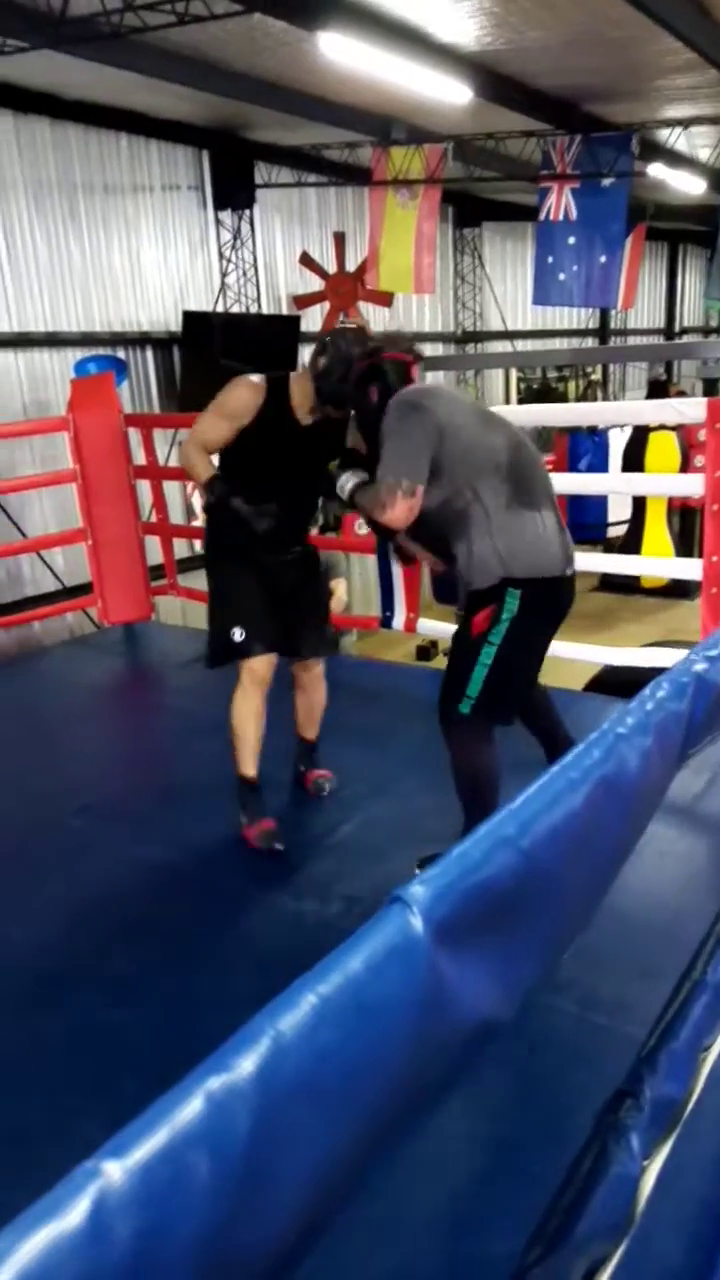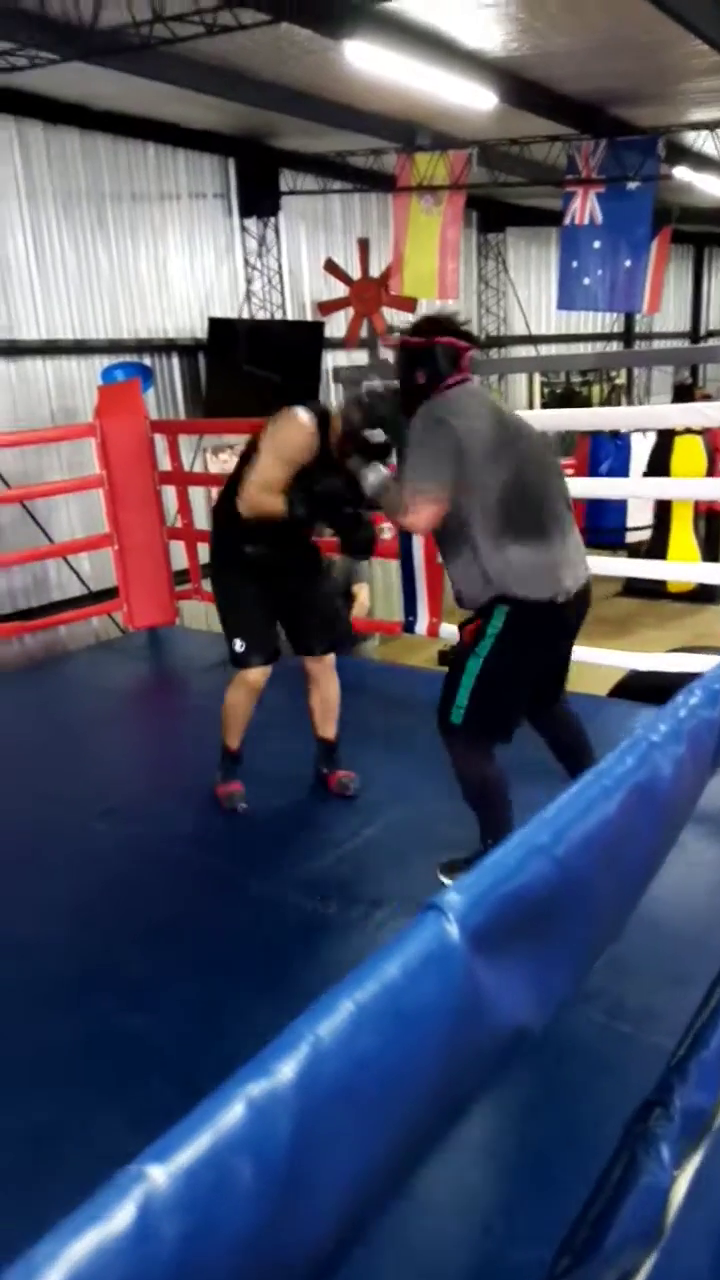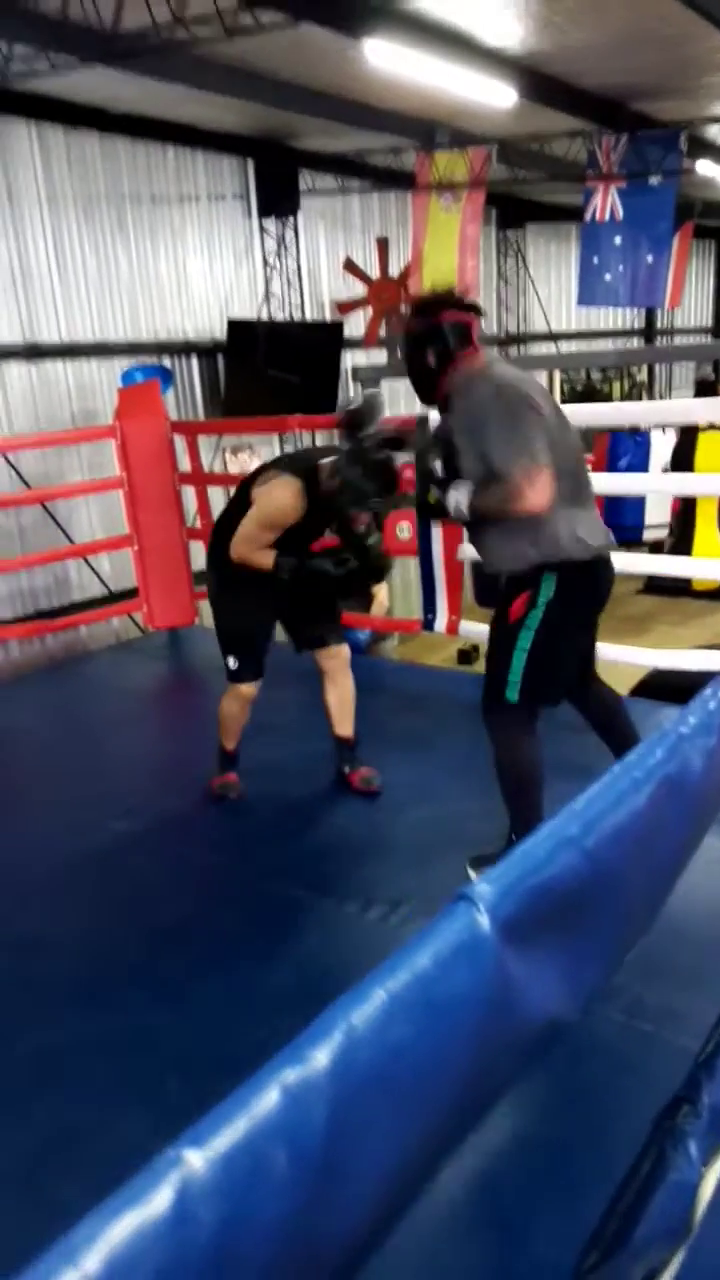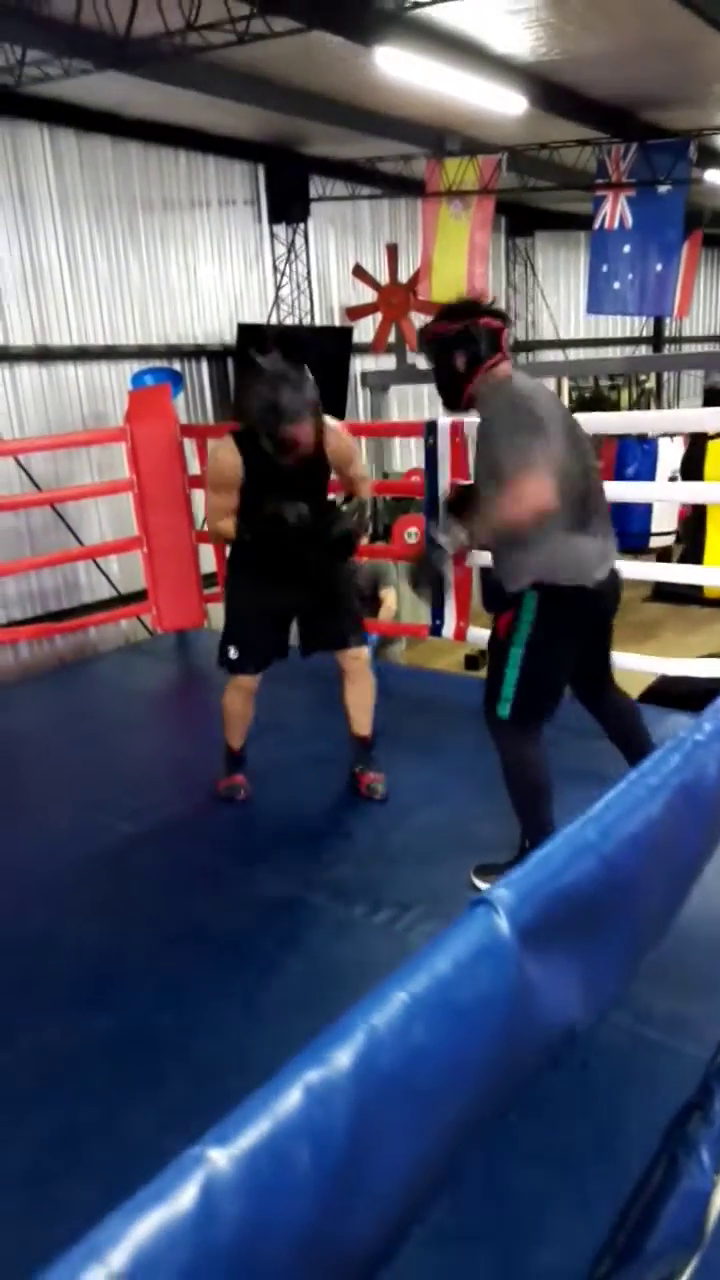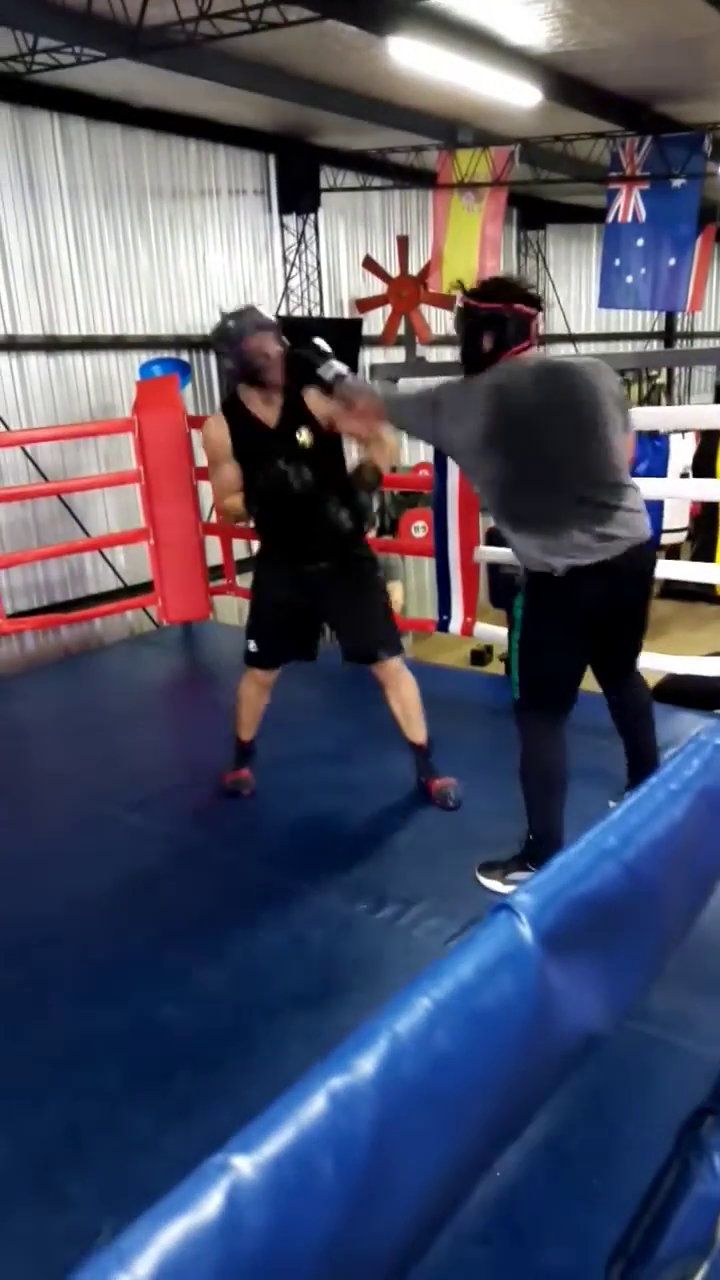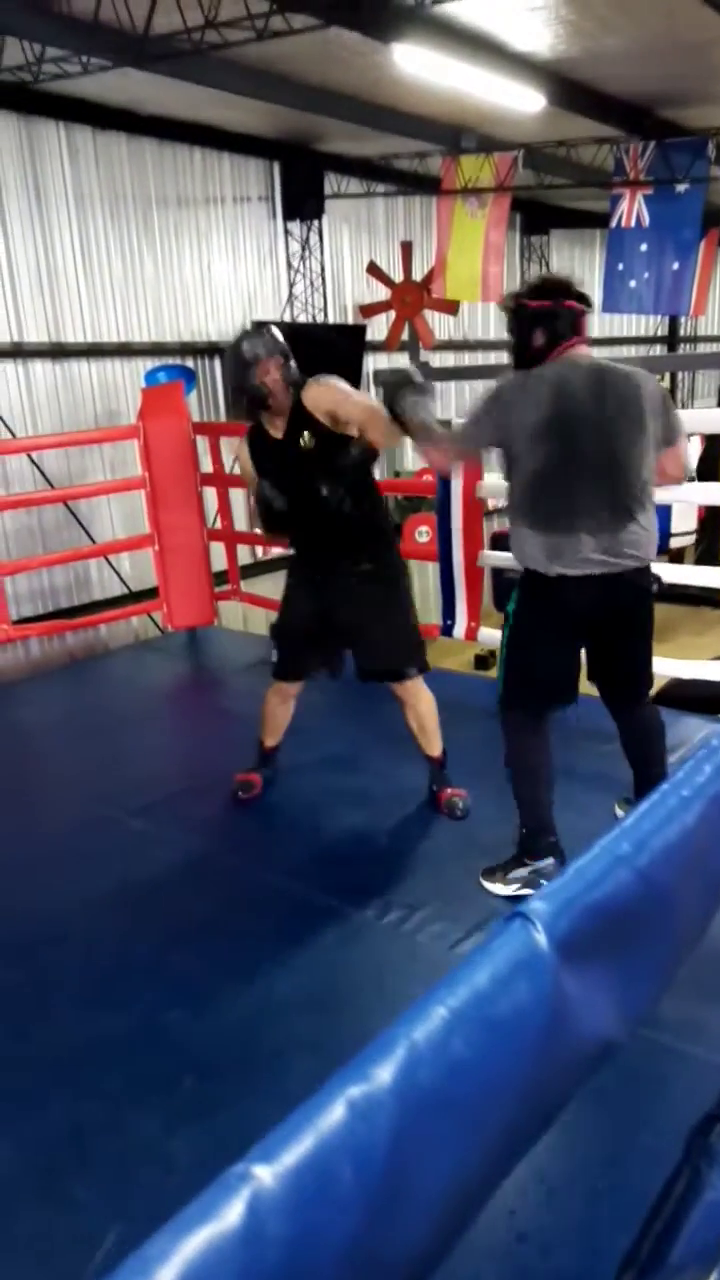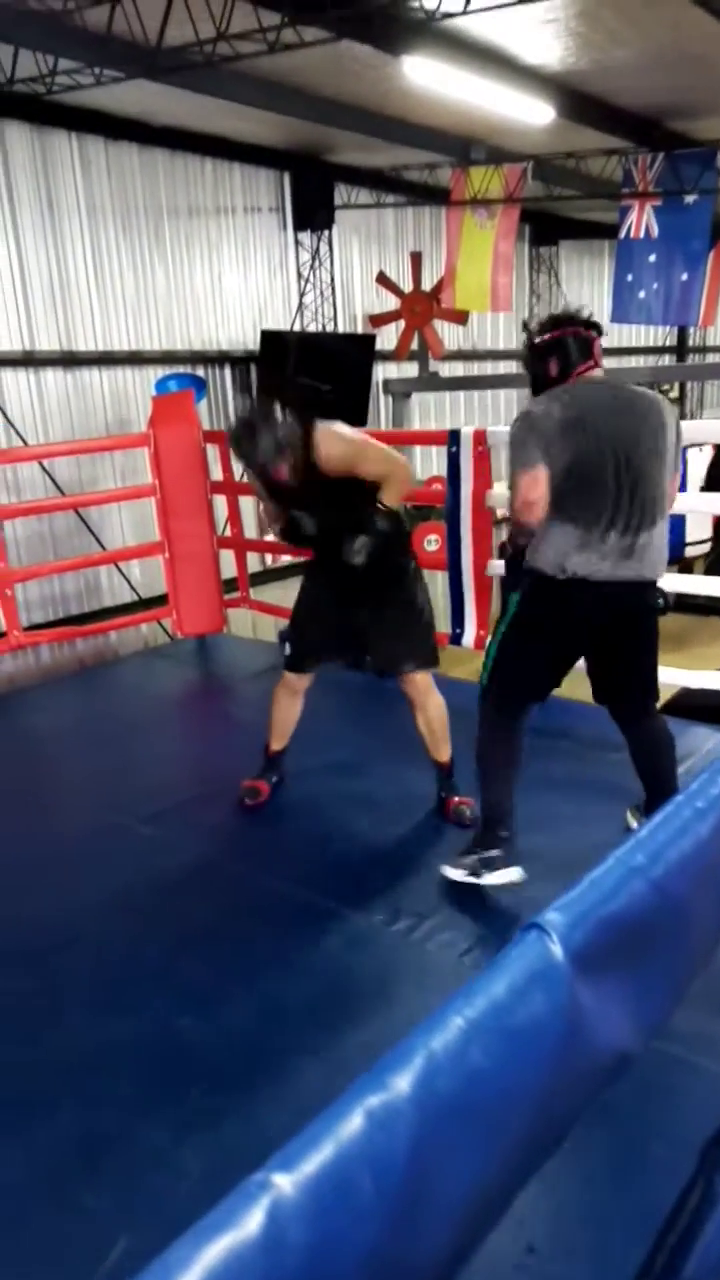
dt=0.2s
person 1, frame 1
left shoulder: (409, 407)
right shoulder: (437, 412)
left elbow: (394, 509)
right elbow: (436, 546)
left wrist: (346, 479)
left hip: (517, 583)
right hip: (539, 573)
left knee: (464, 716)
right knee: (513, 681)
person 1, frame 2
left shoulder: (437, 418)
right shoulder: (482, 415)
left elbow: (415, 513)
left wrist: (370, 474)
left hip: (520, 601)
right hip: (563, 587)
left knee: (464, 726)
right knee: (541, 699)
person 1, frame 3
left shoulder: (495, 397)
right shoulder: (478, 397)
left elbow: (531, 494)
right elbow: (466, 467)
left wrist: (458, 499)
left hip: (556, 570)
right hip: (574, 564)
left knee: (509, 707)
right knee: (579, 679)
person 1, frame 4
left shoulder: (514, 405)
right shoulder: (506, 406)
left elbow: (529, 495)
left wrist: (458, 530)
right wrist: (467, 506)
left hip: (552, 590)
right hip: (593, 576)
left knee: (512, 720)
right knee: (596, 688)
person 1, frame 5
left shoulder: (466, 400)
right shoulder: (594, 377)
left elbow: (361, 413)
right elbow: (624, 454)
left hip: (558, 579)
right hip: (631, 554)
left knee: (541, 713)
right knee: (622, 677)
left ankle: (543, 858)
person 1, frame 6
left shoulder: (519, 393)
right shoulder: (644, 387)
left elbow: (446, 454)
right elbow: (672, 470)
left wrist: (411, 411)
left hip: (553, 583)
right hip: (629, 574)
left knee: (524, 712)
right knee: (631, 700)
left ankle: (540, 854)
person 1, frame 7
left shoulder: (541, 414)
right shoulder: (658, 410)
left elbow: (530, 503)
right elbow: (664, 498)
left wrist: (520, 541)
left hip: (559, 586)
right hip: (635, 588)
left knee: (501, 705)
right knee: (638, 709)
left ankle: (493, 844)
person 2, frame 1
left shoulder: (341, 421)
right shoulder: (252, 395)
right elbow: (193, 451)
right wrist: (229, 500)
left hip: (295, 552)
right hip: (237, 552)
left knee: (311, 666)
right knee: (258, 669)
left ankle: (308, 762)
right ankle: (250, 799)
person 2, frame 2
left shoulder: (344, 441)
right shoulder: (300, 430)
left elbow: (340, 501)
right elbow: (250, 503)
left wrist: (353, 524)
right wrist: (310, 506)
left hip: (295, 553)
right hip: (241, 556)
left knee: (322, 663)
right knee: (253, 673)
left ankle: (329, 762)
right ankle: (230, 765)
person 2, frame 3
left shoulder: (341, 476)
right shoulder: (286, 493)
left elbow: (358, 525)
right elbow: (241, 551)
left wrist: (367, 551)
right wrist: (304, 571)
left hip: (294, 566)
right hip: (241, 571)
left knee: (336, 657)
right knee: (245, 685)
left ankle: (349, 759)
right ankle: (226, 763)
person 2, frame 4
left shoulder: (330, 435)
right shoulder: (230, 453)
left elbow: (361, 486)
right elbow: (218, 523)
left wrist: (350, 521)
right wrist: (267, 530)
left hip: (320, 558)
right hip: (258, 569)
left knee: (356, 657)
right knee: (244, 679)
left ankle: (364, 761)
right ankle: (233, 765)
person 2, frame 5
left shoulder: (315, 395)
right shoulder: (222, 428)
left elbow: (382, 444)
right elbow: (228, 506)
left wrist: (354, 492)
right wrist: (267, 492)
left hip: (345, 555)
right hip: (282, 565)
left knee: (388, 664)
right knee: (260, 672)
left ankle: (426, 766)
right ankle: (243, 758)
person 2, frame 6
left shoulder: (321, 395)
right shoulder: (252, 445)
left elbow: (387, 425)
right elbow: (270, 527)
left wrist: (352, 464)
right wrist: (269, 508)
left hip: (373, 567)
right hip: (313, 573)
left knee: (407, 681)
right knee: (286, 682)
left ankle: (440, 777)
right ankle: (264, 763)
person 2, frame 7
left shoulder: (329, 442)
right shoulder: (263, 473)
left elbow: (400, 471)
left wrist: (373, 531)
right wrist: (293, 526)
left hip: (387, 566)
right hip: (329, 573)
left knee: (417, 681)
right knee: (293, 676)
left ankle: (448, 786)
right ankle: (271, 768)
